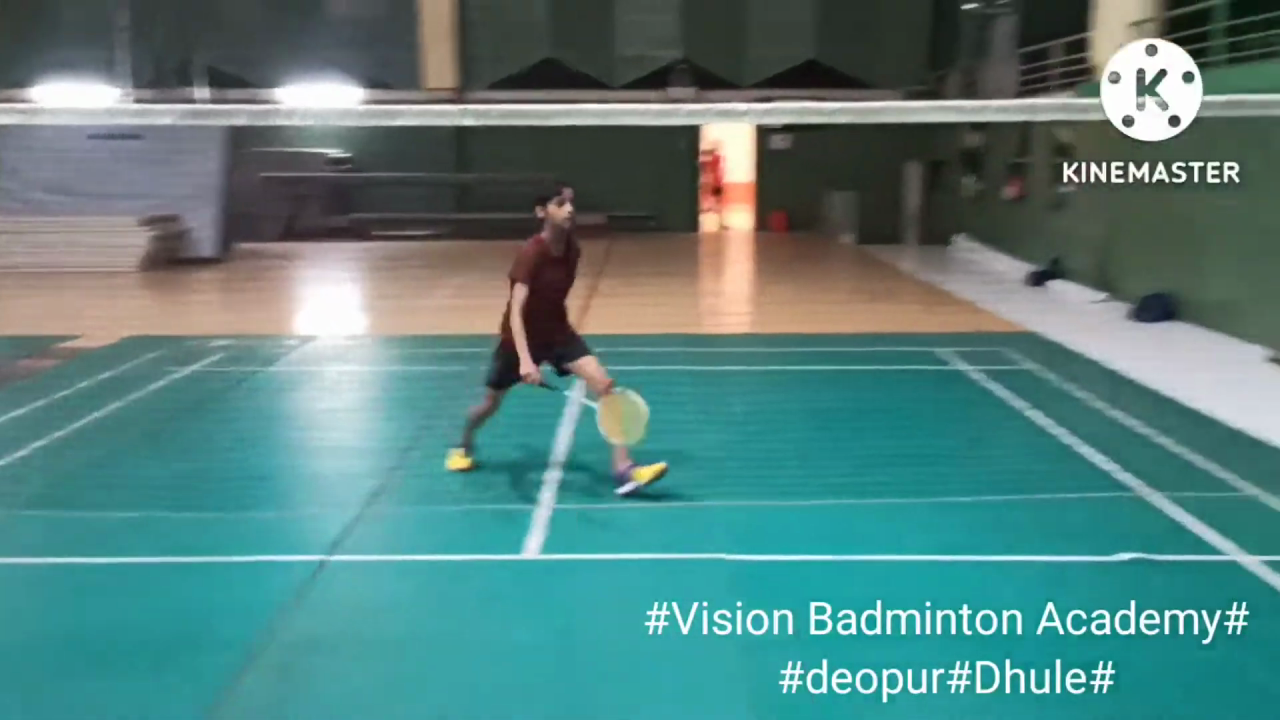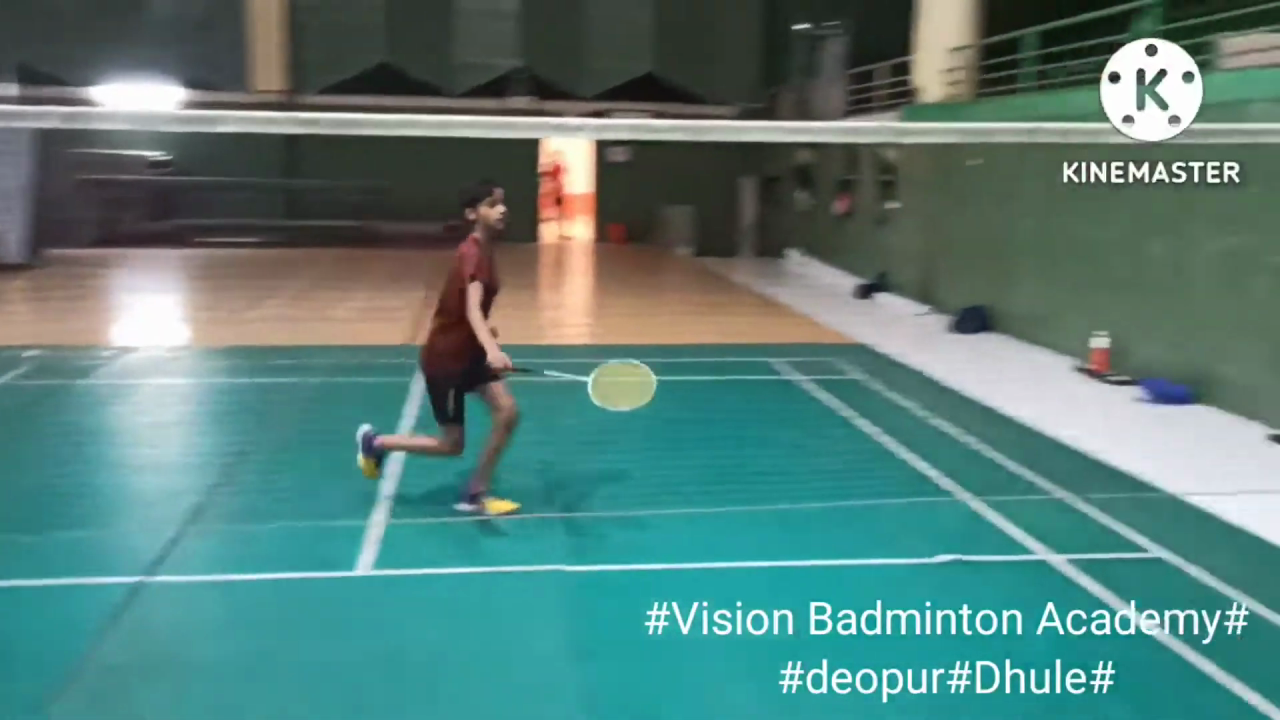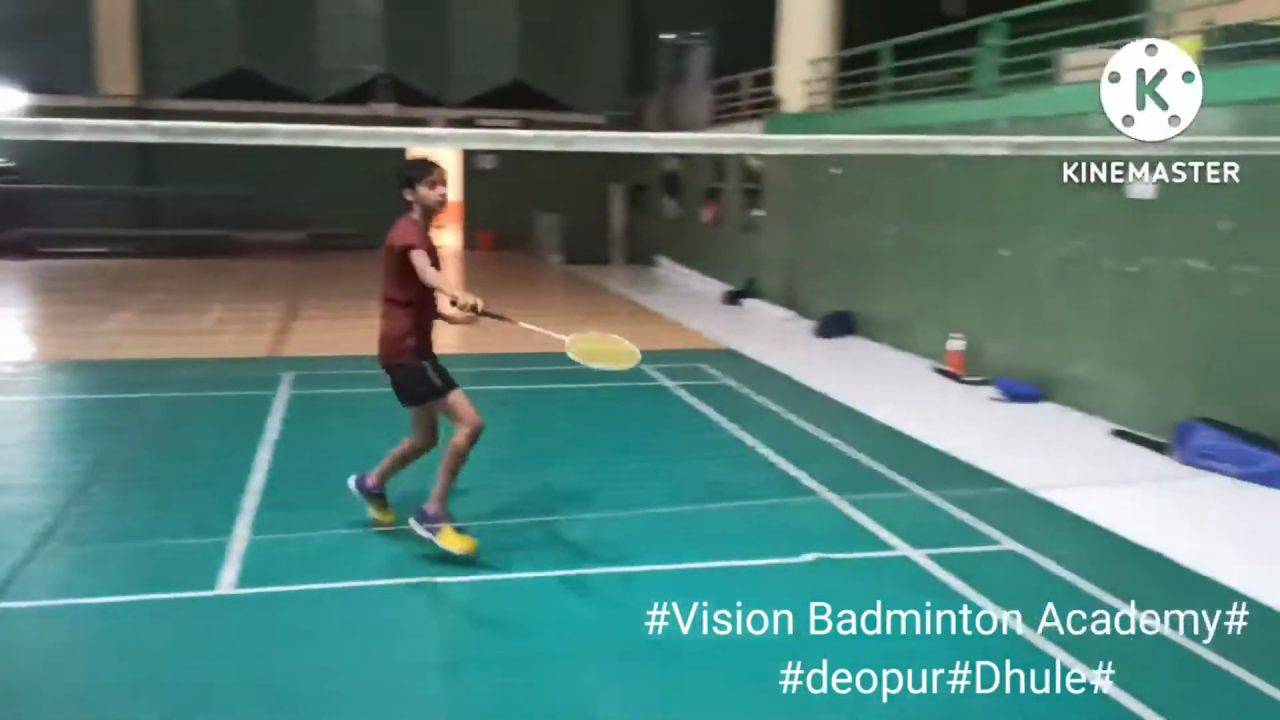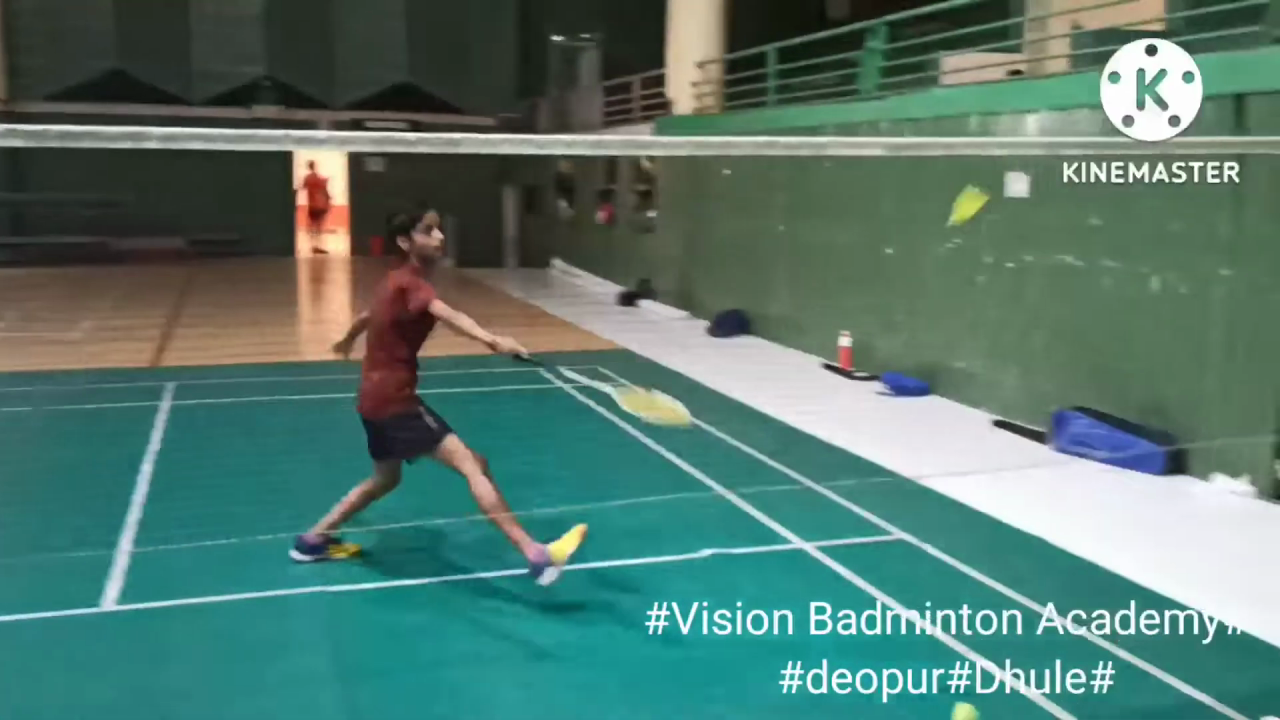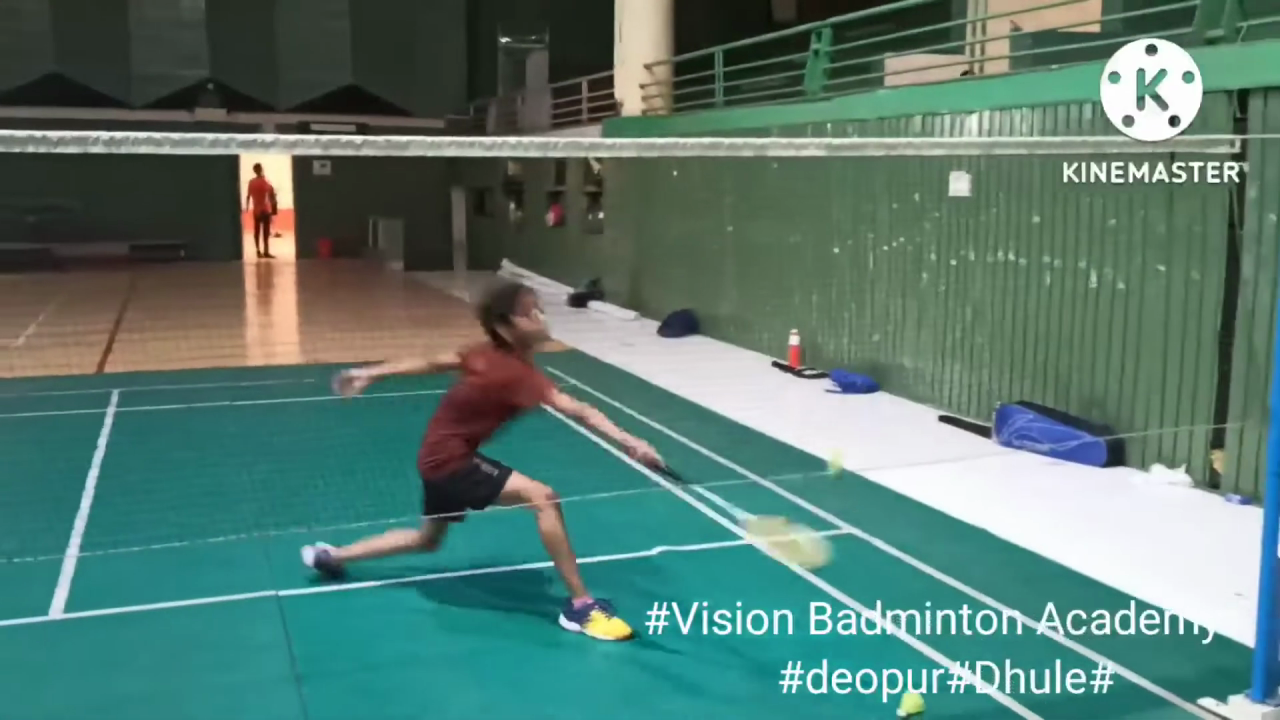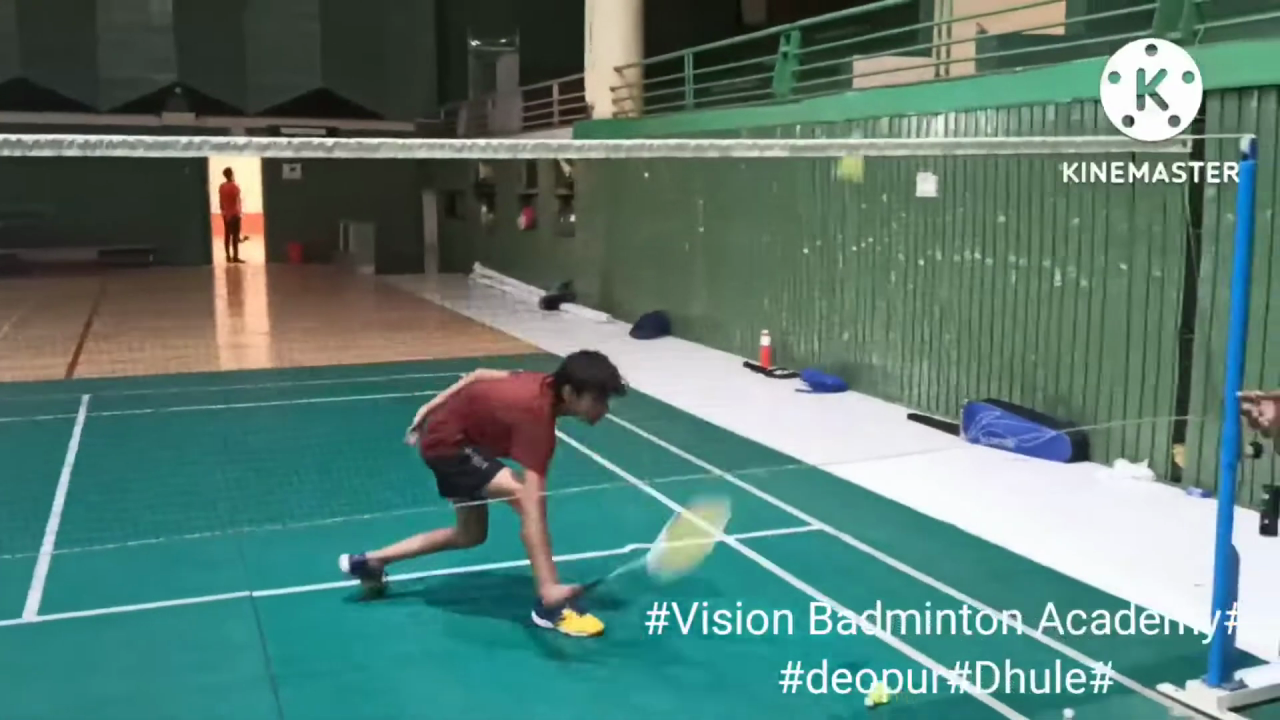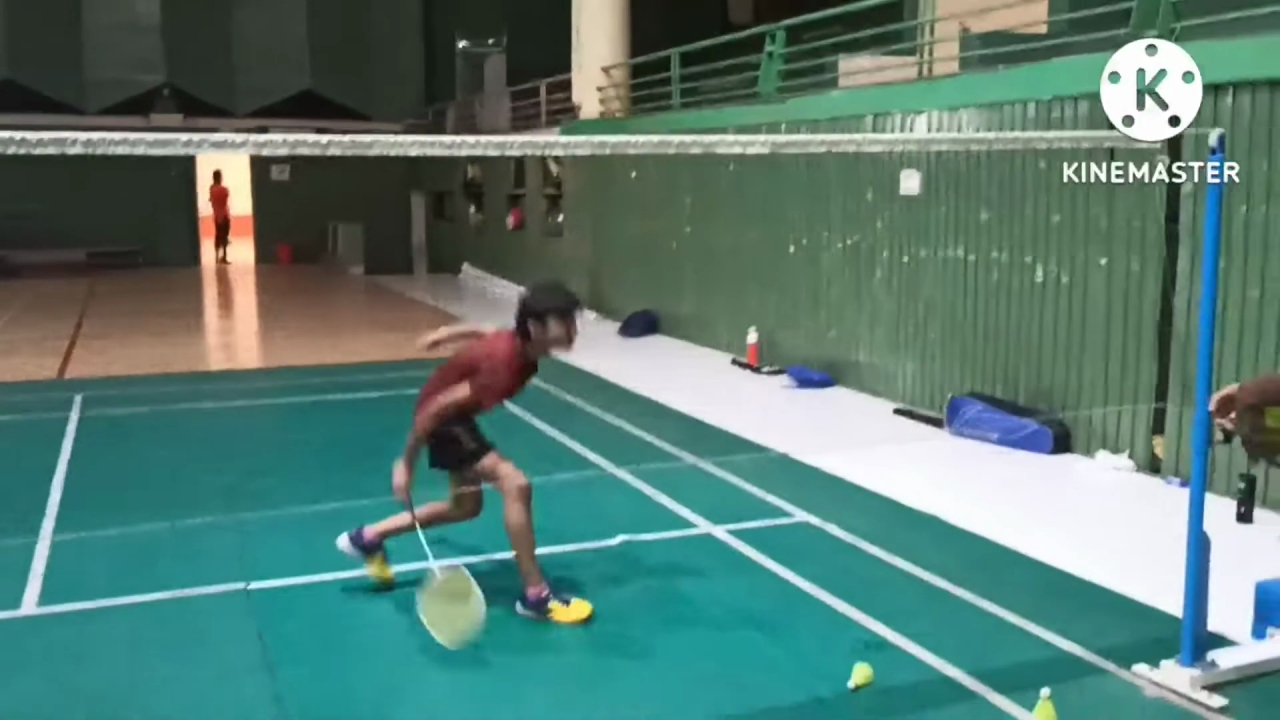
dt=0.2s
person 1, frame 1
left shoulder: (572, 249)
right shoulder: (530, 254)
right elbow: (516, 311)
right wrist: (525, 359)
left hip: (558, 331)
right hip: (520, 338)
left knee: (604, 385)
right knee: (490, 404)
left ankle: (623, 471)
right ankle: (464, 446)
person 1, frame 2
left shoulder: (483, 251)
right shoulder: (473, 255)
right elbow: (472, 309)
left wrist: (486, 338)
right wrist: (491, 349)
left hip: (469, 347)
right hip: (445, 356)
left knee: (507, 413)
right knee: (451, 445)
left ankle: (476, 493)
right ankle: (375, 442)
person 1, frame 3
left shoulder: (416, 232)
right shoulder: (409, 232)
right elbow: (425, 272)
left wrist: (442, 303)
right wrist: (457, 294)
left hip: (414, 345)
right hip: (404, 347)
left knee: (425, 436)
right knee: (471, 423)
left ankle: (371, 484)
right ankle: (434, 514)
person 1, frame 4
left shoulder: (400, 281)
right shoulder: (411, 283)
left elbow: (368, 316)
right elbow: (449, 315)
left wrist: (348, 339)
right wrist: (494, 340)
left hip: (379, 397)
right hip: (393, 400)
left knee: (386, 480)
right knee: (475, 466)
left ankle: (313, 540)
right ankle: (539, 557)
person 1, frame 5
left shoulder: (490, 354)
right shoulder: (515, 370)
left elbow: (430, 362)
right elbow: (575, 410)
left wrist: (368, 374)
right wrist: (631, 443)
left hip: (439, 454)
right hip: (450, 457)
left knee: (428, 540)
right knee: (544, 498)
left ankle: (329, 556)
right ankle: (580, 606)
person 1, frame 6
left shoulder: (542, 383)
right shoulder: (537, 424)
left elbow: (479, 375)
right elbow: (531, 503)
left wrist: (430, 408)
right wrist: (547, 583)
left hip: (446, 429)
right hip: (446, 443)
left knee: (470, 533)
right knee: (527, 501)
left ankle: (369, 563)
right ankle: (551, 606)
person 1, frame 7
left shoulder: (520, 342)
right shoulder: (504, 366)
left elbow: (473, 332)
right elbow: (438, 407)
left wrist: (438, 337)
right wrist: (405, 463)
left hip: (453, 414)
right hip: (440, 419)
left knee: (467, 505)
right knee: (516, 485)
left ankle: (368, 537)
right ankle: (535, 595)
